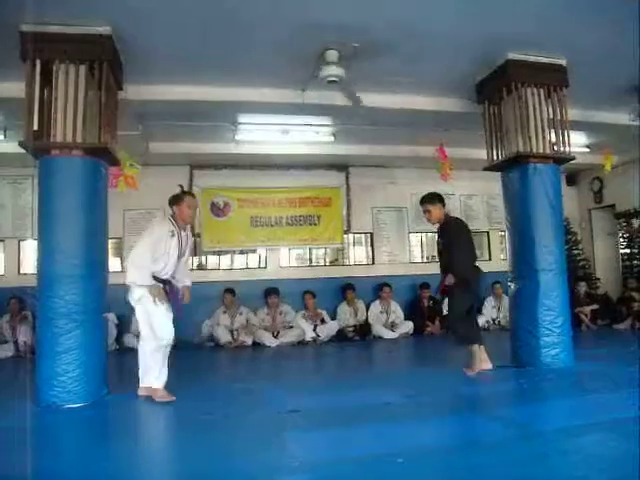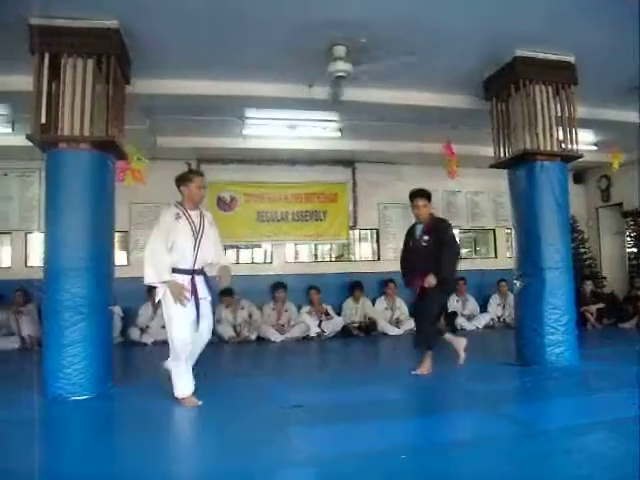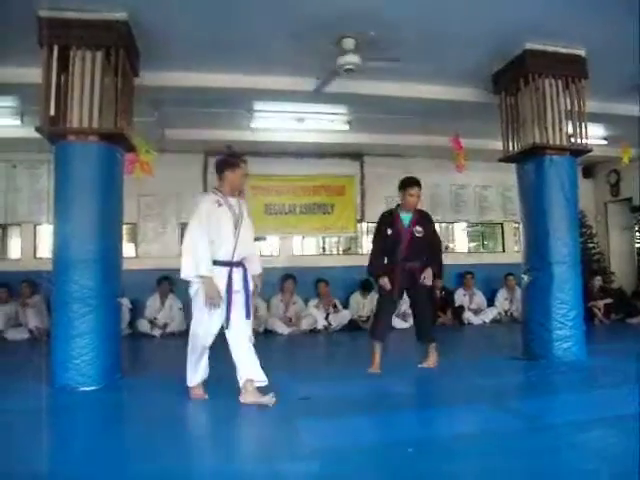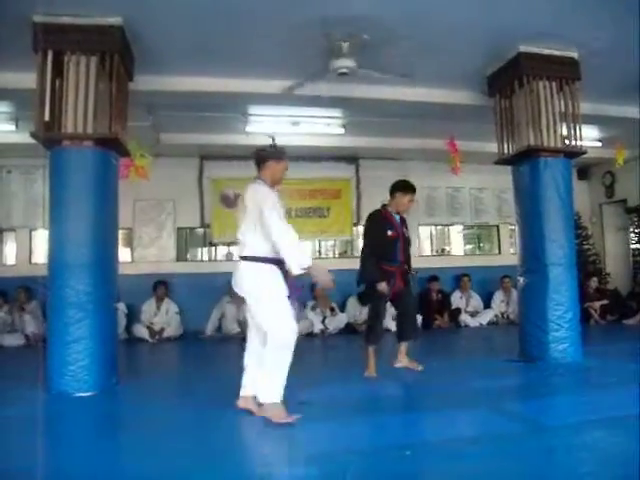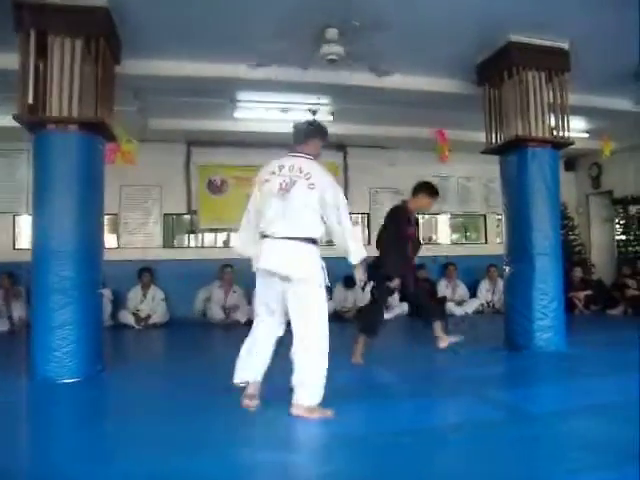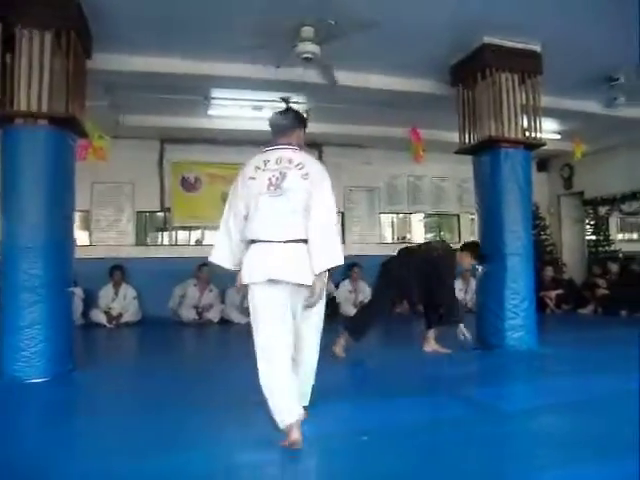
dt=0.4s
person 1, frame 1
left shoulder: (186, 234)
right shoulder: (161, 228)
right elbow: (138, 256)
left wrist: (184, 284)
right wrist: (150, 286)
left hip: (162, 288)
right hip: (146, 288)
left knee: (154, 336)
right knee: (162, 335)
left ankle: (147, 384)
right ankle: (156, 385)
person 1, frame 2
left shoulder: (206, 218)
right shoulder: (170, 216)
left elbow: (214, 247)
right elbow: (155, 250)
left wrist: (222, 266)
right wrist: (169, 282)
left hip: (198, 282)
right hip: (175, 282)
left knee: (203, 332)
right knee: (182, 338)
left ankle: (175, 367)
right ankle: (184, 391)
person 1, frame 3
left shoulder: (240, 206)
right shoulder: (208, 203)
right elbow: (196, 243)
left wrist: (255, 272)
right wrist: (207, 280)
left hip: (237, 276)
right hip: (213, 275)
left knee: (241, 331)
right knee: (203, 333)
left ankle: (249, 389)
right ankle: (195, 382)
person 1, frame 4
left shoulder: (256, 193)
right shoulder: (261, 194)
right elbow: (280, 234)
left wrist: (287, 266)
right wrist: (311, 267)
left hip: (260, 270)
right hip: (258, 273)
left knee: (260, 337)
right knee: (283, 333)
left ankle: (248, 395)
right ankle: (270, 401)
person 1, frame 5
left shoulder: (268, 171)
right shoulder: (320, 175)
left elbow: (252, 216)
right elbow: (339, 219)
left wrist: (254, 252)
right wrist: (357, 261)
left hip: (268, 252)
right hip: (302, 255)
left knee: (266, 321)
right knee: (311, 330)
left ankle: (251, 382)
right ankle: (304, 401)
person 1, frame 6
left shoulder: (250, 169)
right shoulder: (312, 168)
left elbow: (234, 220)
right elbow: (323, 222)
left wrist: (236, 266)
right wrist: (321, 272)
left hip: (260, 260)
right hip: (301, 259)
left knee: (272, 346)
right knee: (305, 340)
left ankle: (291, 421)
right ankle: (295, 408)
person 2, frame 1
left shoulder: (454, 226)
right shoulder: (444, 228)
left elbow: (463, 253)
left wrist: (453, 275)
right wrist: (449, 277)
left hip: (464, 278)
right hip: (458, 279)
left knee: (455, 317)
right knee: (466, 317)
left ankle: (477, 357)
right ankle: (482, 359)
person 2, frame 2
left shoulder: (441, 226)
right shoulder: (412, 231)
left elbow: (451, 252)
right elbow: (406, 259)
left wrist: (437, 275)
right wrist: (411, 281)
left hip: (439, 282)
right hip: (421, 282)
left knee: (426, 319)
right knee: (422, 319)
left ankle: (427, 361)
right ankle: (456, 341)
person 2, frame 3
left shoulder: (424, 219)
right shoulder: (387, 218)
left elbow: (435, 246)
right elbow: (378, 248)
left wrist: (431, 269)
right wrist: (380, 274)
left hip: (418, 274)
right hip: (393, 274)
left knee: (424, 313)
right knee: (383, 314)
left ankle: (432, 354)
right ankle: (376, 360)
person 2, frame 4
left shoulder: (401, 220)
right shoulder: (376, 218)
right elbow: (369, 252)
left wrist: (407, 268)
right wrist: (376, 279)
left hip: (400, 276)
right hip: (382, 276)
left knee: (408, 312)
right knee: (376, 317)
left ankle: (402, 357)
right ankle: (371, 364)
person 2, frame 5
left shoulder: (412, 218)
right shoulder: (396, 214)
right elbow: (387, 246)
left wrist: (406, 269)
right wrist: (393, 274)
left hip: (406, 268)
right hip: (389, 270)
left knee: (423, 299)
left ankle: (441, 337)
right ankle: (358, 350)
person 2, frame 6
left shoulder: (446, 251)
right shoulder: (448, 262)
right elbow: (448, 293)
right wrist: (459, 323)
left hip: (409, 277)
right hip: (396, 276)
right knee: (376, 308)
left ankle: (430, 342)
right ankle: (340, 342)
